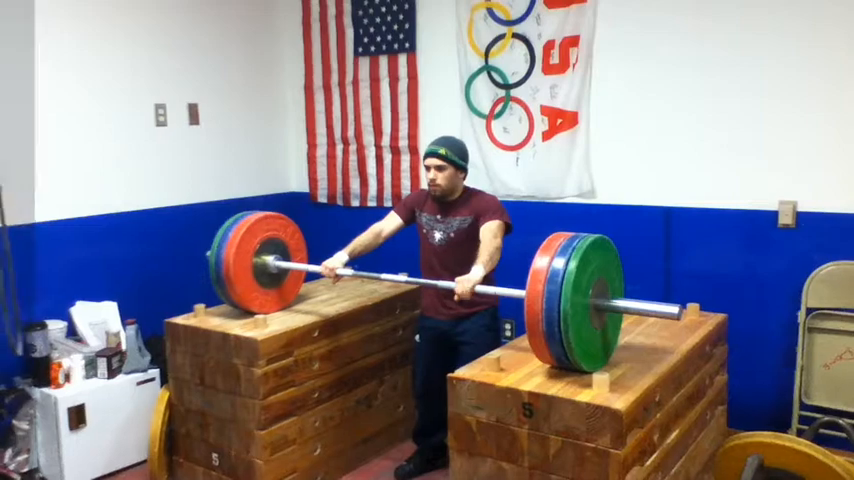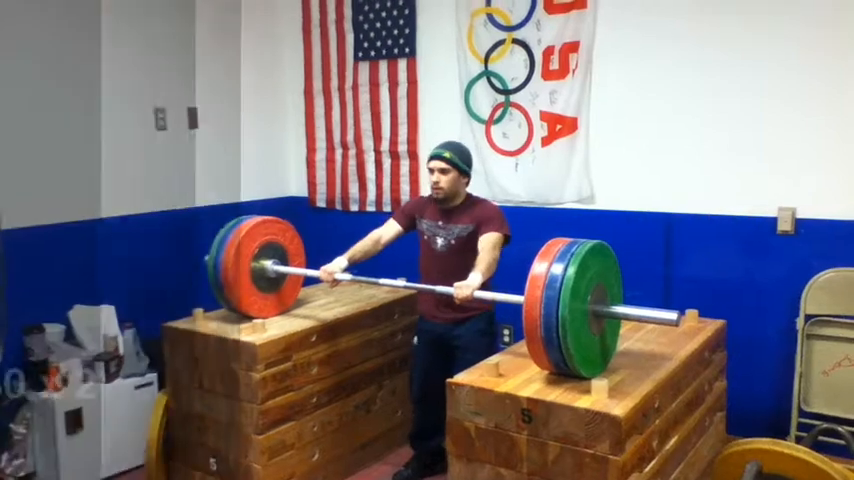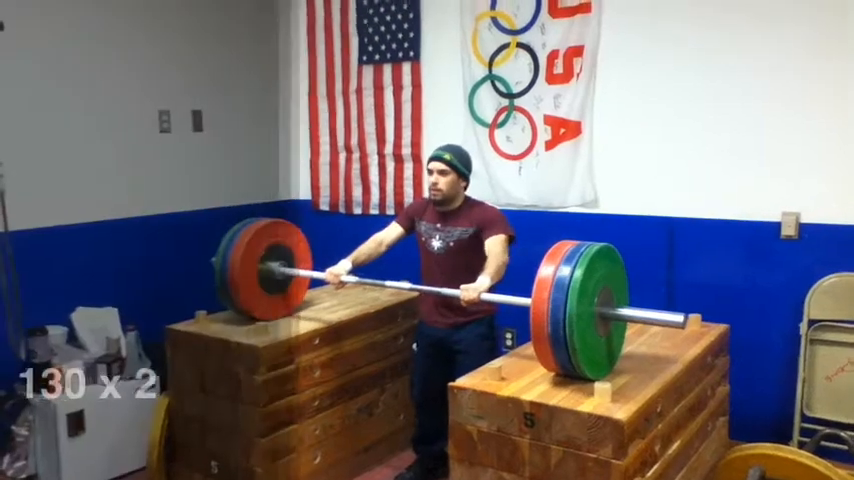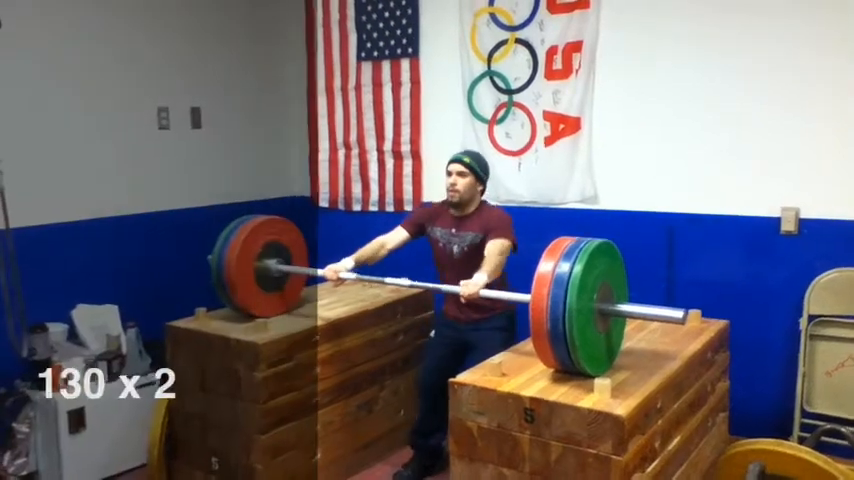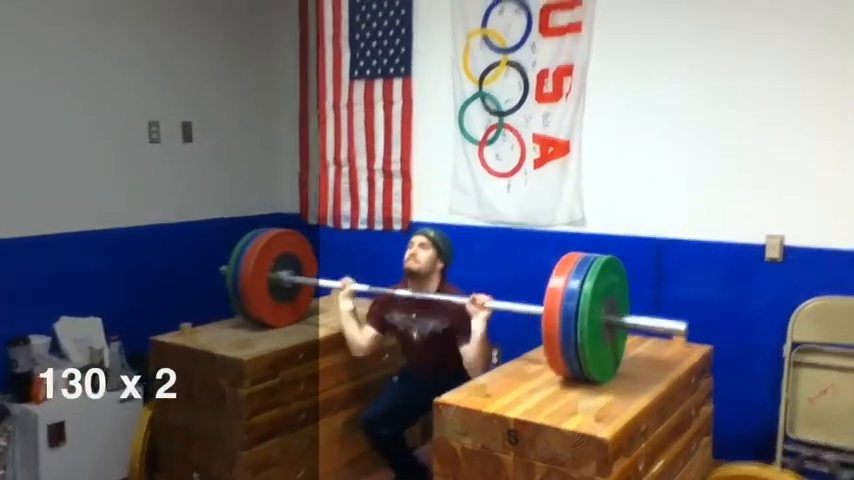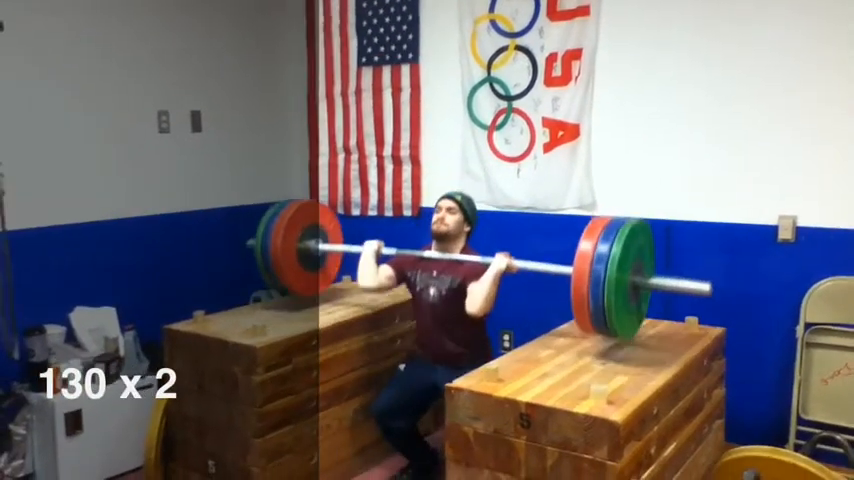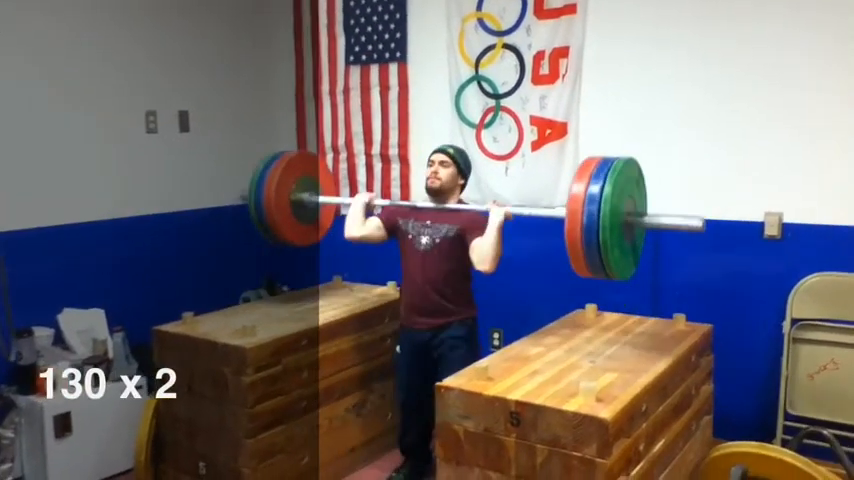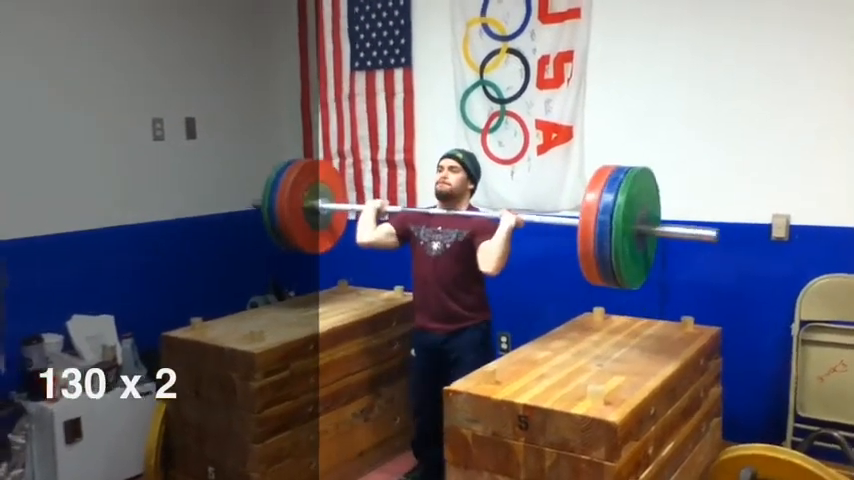
dt=0.4s
person 1, frame 1
left shoulder: (485, 204)
right shoulder: (418, 200)
left elbow: (492, 240)
right elbow: (381, 229)
left wrist: (476, 274)
right wrist: (343, 256)
left hip: (475, 318)
right hip: (432, 315)
right knee: (427, 388)
right ankle: (430, 450)
person 1, frame 2
left shoulder: (485, 213)
right shoulder: (419, 207)
left elbow: (489, 251)
right elbow: (381, 236)
left wrist: (474, 281)
right wrist: (343, 261)
left hip: (472, 322)
right hip: (431, 319)
right knee: (424, 391)
person 1, frame 3
left shoulder: (485, 216)
right shoulder: (419, 210)
left elbow: (498, 254)
right elbow: (382, 239)
left wrist: (482, 283)
right wrist: (347, 264)
left hip: (473, 327)
right hip: (430, 324)
right knee: (426, 396)
person 1, frame 4
left shoulder: (495, 219)
right shoulder: (430, 214)
left elbow: (496, 255)
right elbow: (387, 242)
left wrist: (480, 280)
right wrist: (349, 262)
left hip: (492, 322)
right hip: (452, 318)
right knee: (431, 385)
right ankle: (427, 453)
person 1, frame 5
left shoulder: (457, 305)
right shoulder: (389, 300)
left elbow: (477, 372)
right elbow: (360, 347)
left wrist: (480, 320)
right wrist: (346, 302)
left hip: (457, 384)
right hip: (416, 378)
right knee: (375, 421)
person 1, frame 6
left shoulder: (474, 267)
right shoulder: (412, 261)
left elbow: (476, 308)
right elbow: (368, 282)
left wrist: (497, 270)
right wrist: (370, 251)
left hip: (468, 364)
right hip: (425, 360)
right knee: (385, 412)
person 1, frame 7
left shoulder: (470, 219)
right shoulder: (402, 214)
left elbow: (485, 263)
right elbow: (354, 233)
left wrist: (496, 220)
right wrist: (360, 203)
left hip: (455, 330)
right hip: (412, 328)
right knee: (411, 403)
person 1, frame 8
left shoulder: (481, 224)
right shoulder: (414, 220)
left elbow: (490, 266)
right elbow: (366, 239)
left wrist: (506, 227)
right wrist: (371, 210)
left hip: (468, 334)
right hip: (426, 332)
right knee: (425, 406)
